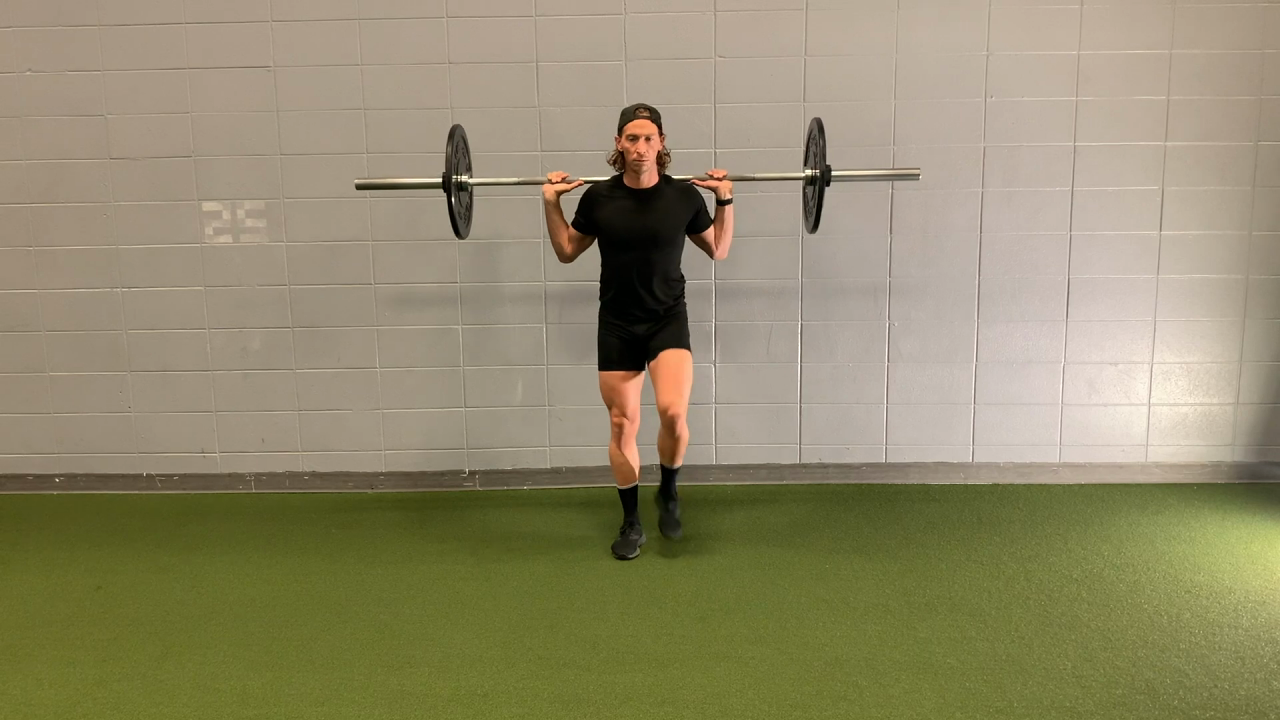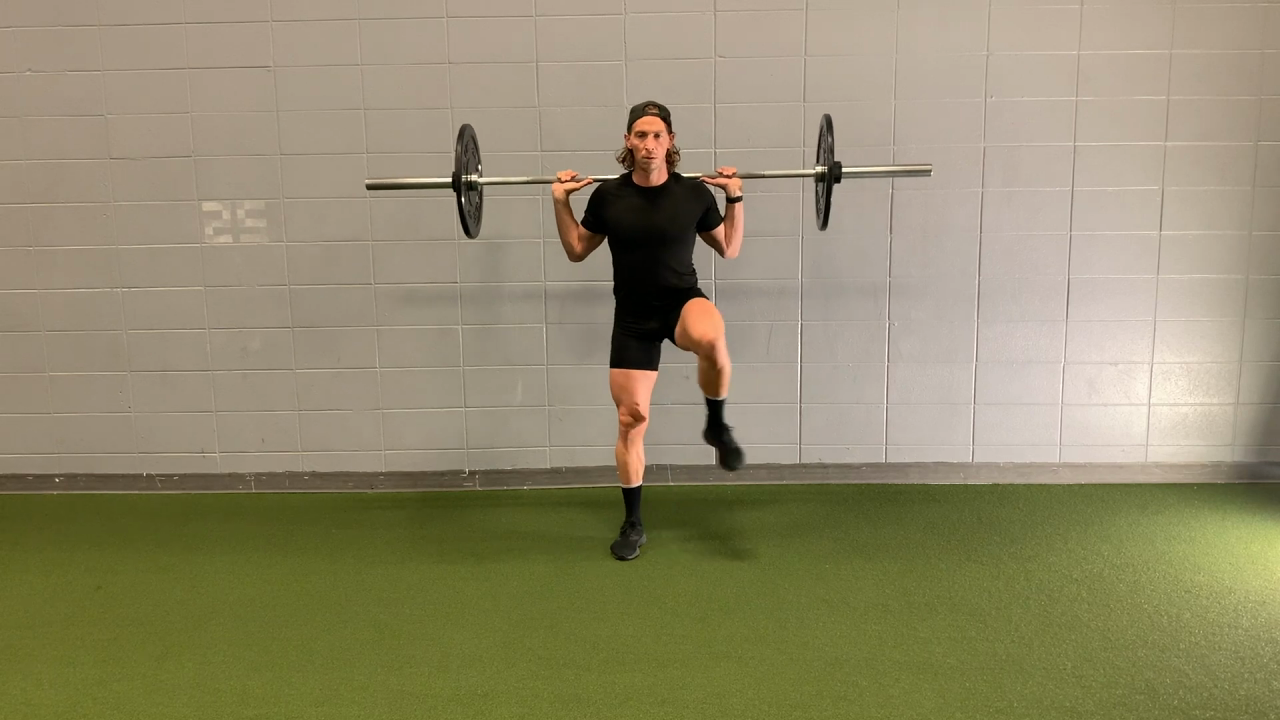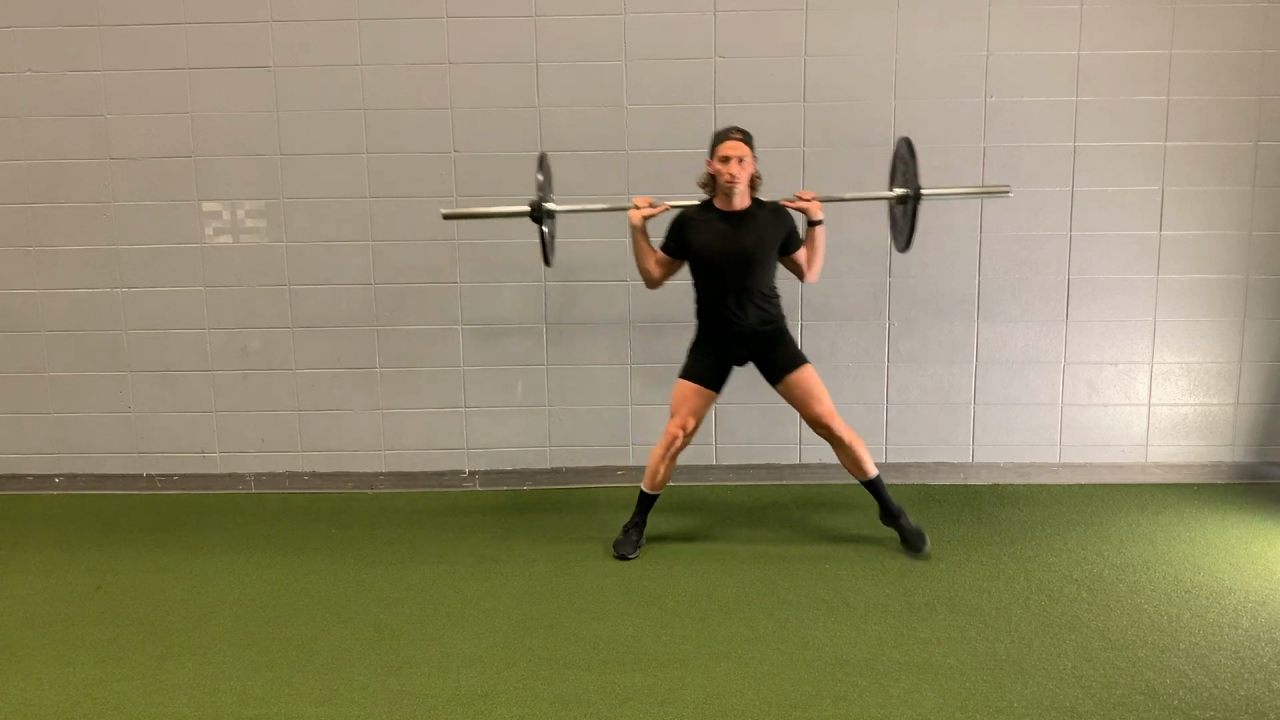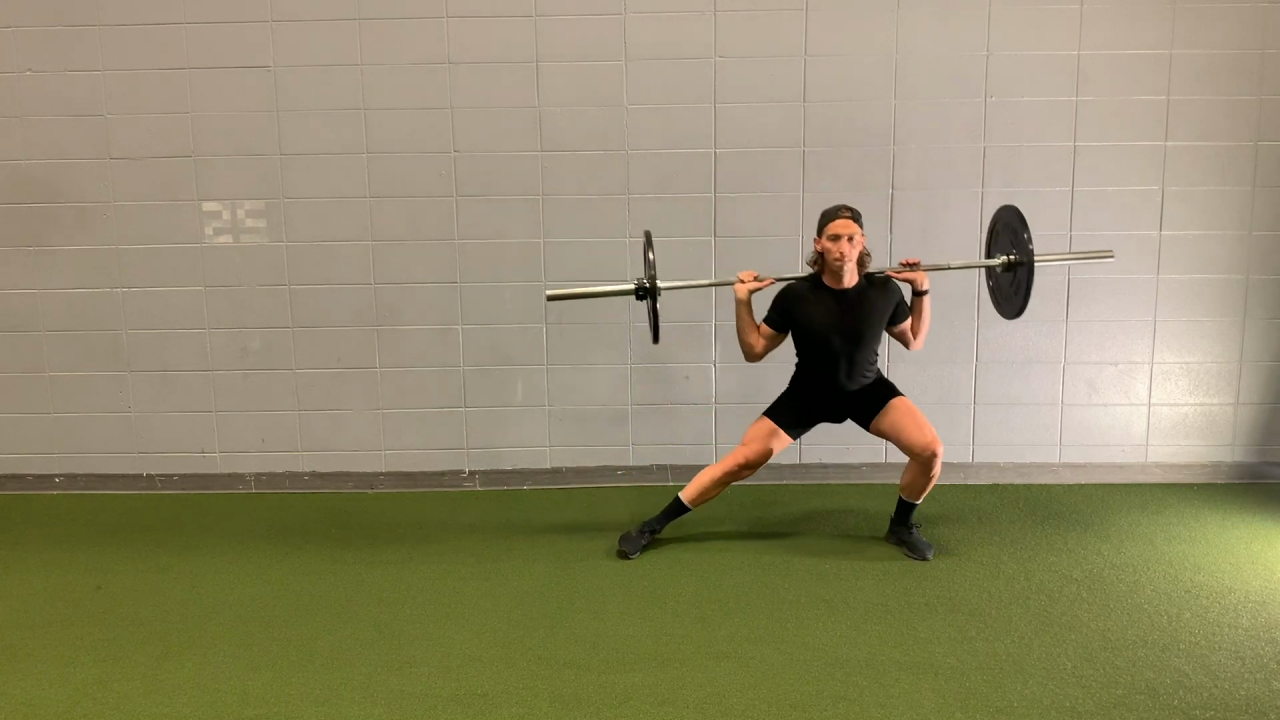
dt=0.5s
person 1, frame 1
left shoulder: (684, 196)
right shoulder: (598, 197)
left elbow: (718, 250)
right elbow: (566, 252)
left wrist: (725, 201)
right wrist: (550, 204)
left hip: (667, 317)
right hip: (617, 322)
left knee: (674, 412)
right knee: (623, 423)
left ankle: (668, 488)
right ankle: (631, 523)
person 1, frame 2
left shoulder: (693, 193)
right shoulder: (607, 196)
left elbow: (729, 248)
right elbow: (577, 250)
left wrist: (735, 197)
right wrist: (560, 201)
left hip: (683, 300)
right hip: (632, 317)
left knee: (711, 340)
right knee: (630, 422)
left ankle: (717, 426)
right ankle: (633, 524)
person 1, frame 3
left shoulder: (778, 217)
right shoulder: (692, 222)
left elbow: (808, 272)
right elbow: (654, 278)
left wrist: (814, 222)
right wrist: (638, 230)
left hip: (769, 336)
right hip: (716, 340)
left knee: (827, 423)
right knee: (676, 433)
left ankle: (891, 512)
right ankle: (636, 525)
person 1, frame 4
left shoulder: (883, 290)
right shoulder: (796, 296)
left elbow: (913, 340)
right elbow: (754, 350)
left wrist: (922, 291)
right wrist: (743, 301)
left hip: (867, 389)
right hip: (807, 394)
left knee: (930, 449)
right knee: (741, 461)
left ankle: (901, 525)
right ankle: (653, 526)
